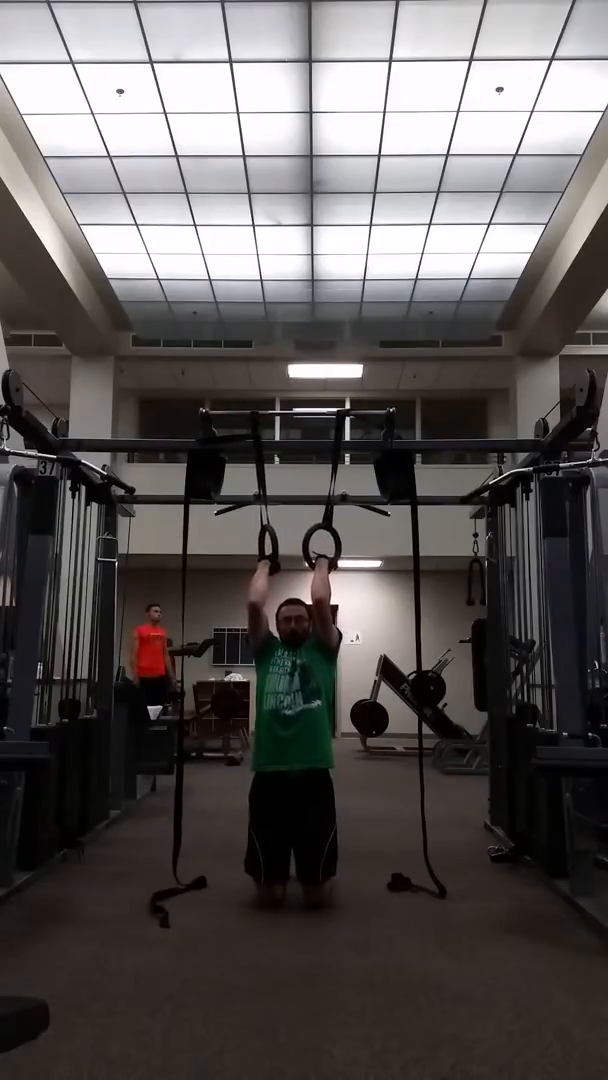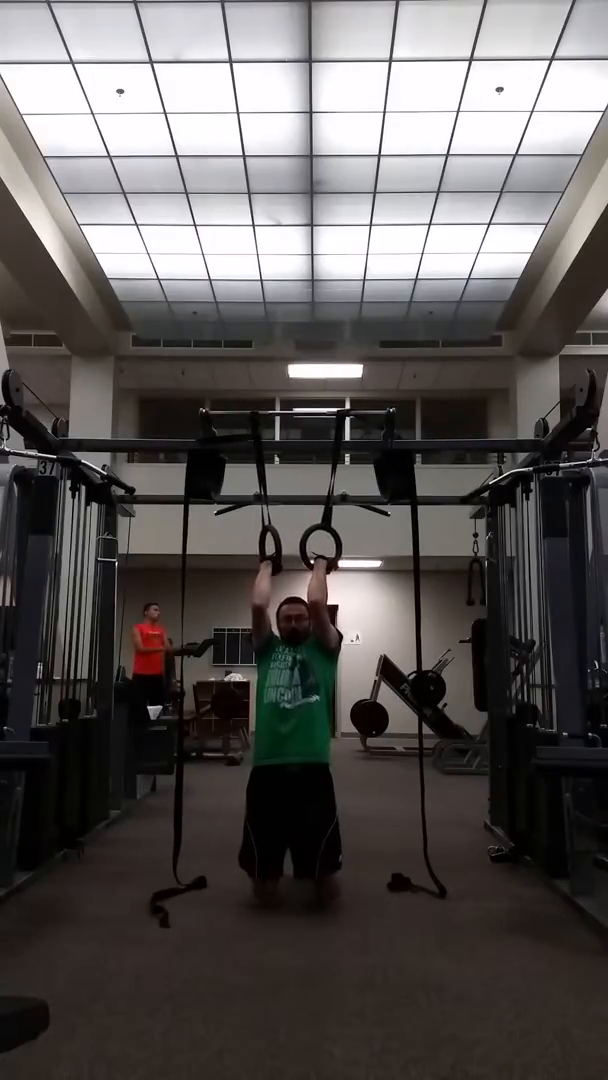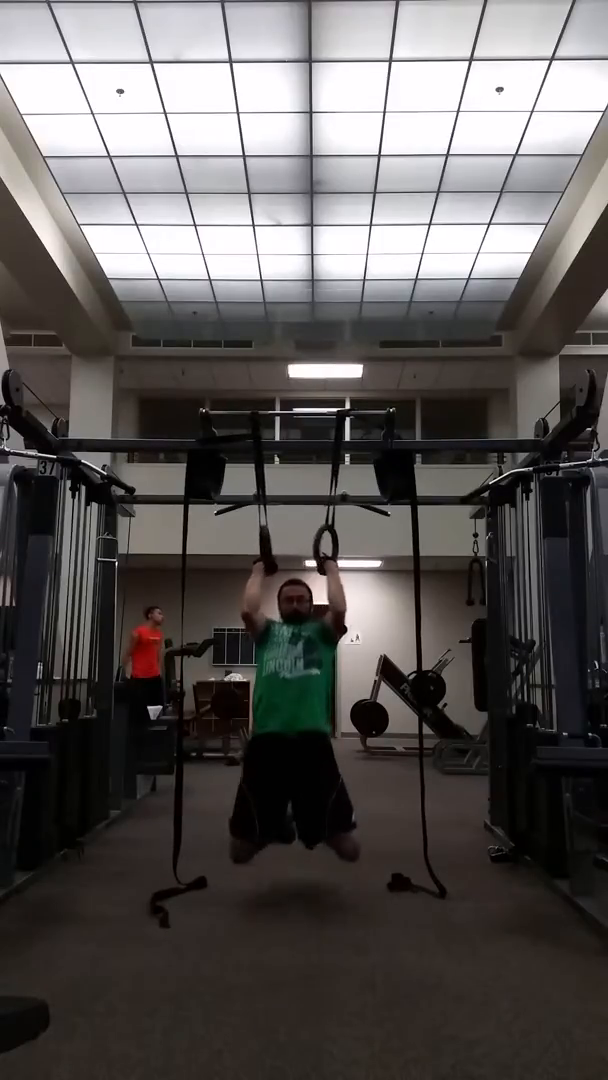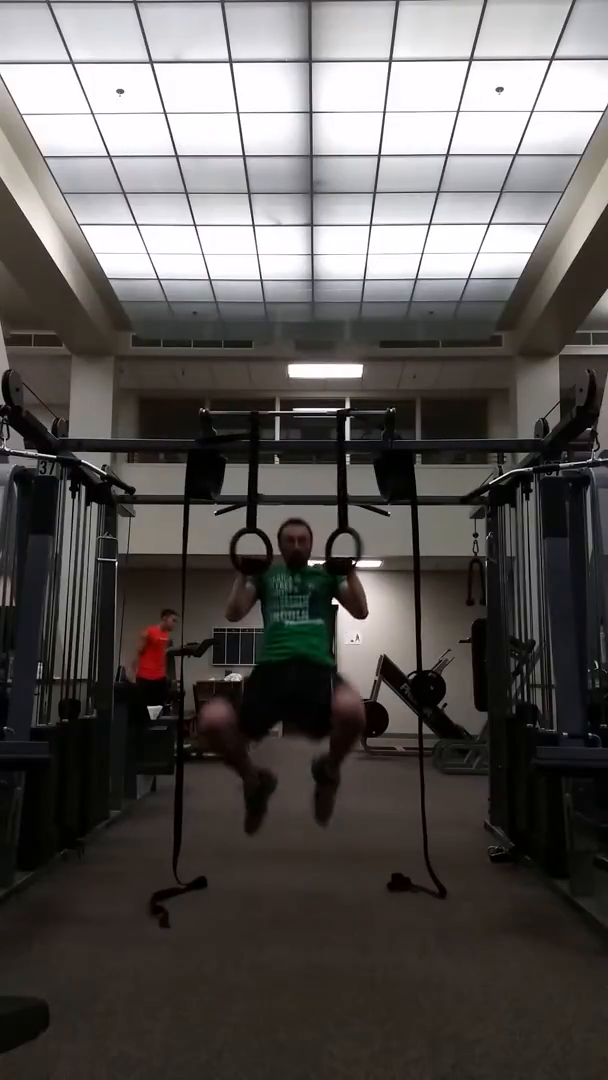
dt=0.4s
person 1, frame 1
left shoulder: (323, 650)
right shoulder: (267, 652)
left elbow: (321, 603)
right elbow: (254, 605)
left wrist: (322, 564)
right wrist: (265, 565)
left hip: (313, 776)
right hip: (269, 777)
left knee: (317, 894)
right knee: (270, 894)
left ankle: (313, 877)
right ankle: (276, 876)
person 1, frame 2
left shoulder: (324, 648)
right shoulder: (268, 649)
left elbow: (318, 604)
right elbow: (258, 606)
left wrist: (320, 566)
right wrist: (266, 567)
left hip: (313, 771)
right hip: (267, 771)
left knee: (325, 885)
right knee: (264, 888)
left ankle: (316, 871)
right ankle: (271, 873)
person 1, frame 3
left shoulder: (323, 631)
right shoulder: (268, 631)
left elbow: (339, 609)
right elbow: (248, 612)
left wrist: (331, 569)
right wrist: (258, 570)
left hip: (313, 741)
right hip: (266, 742)
left knee: (348, 848)
right knee: (241, 851)
left ankle: (320, 829)
right ankle: (278, 825)
person 1, frame 4
left shoulder: (327, 574)
right shoulder: (266, 573)
left elbow: (360, 611)
right elbow: (233, 614)
left wrist: (348, 566)
right wrist: (242, 572)
left hip: (316, 669)
right hip: (270, 671)
left knee: (350, 713)
right knee: (213, 723)
left ankle: (328, 770)
right ankle: (256, 780)
